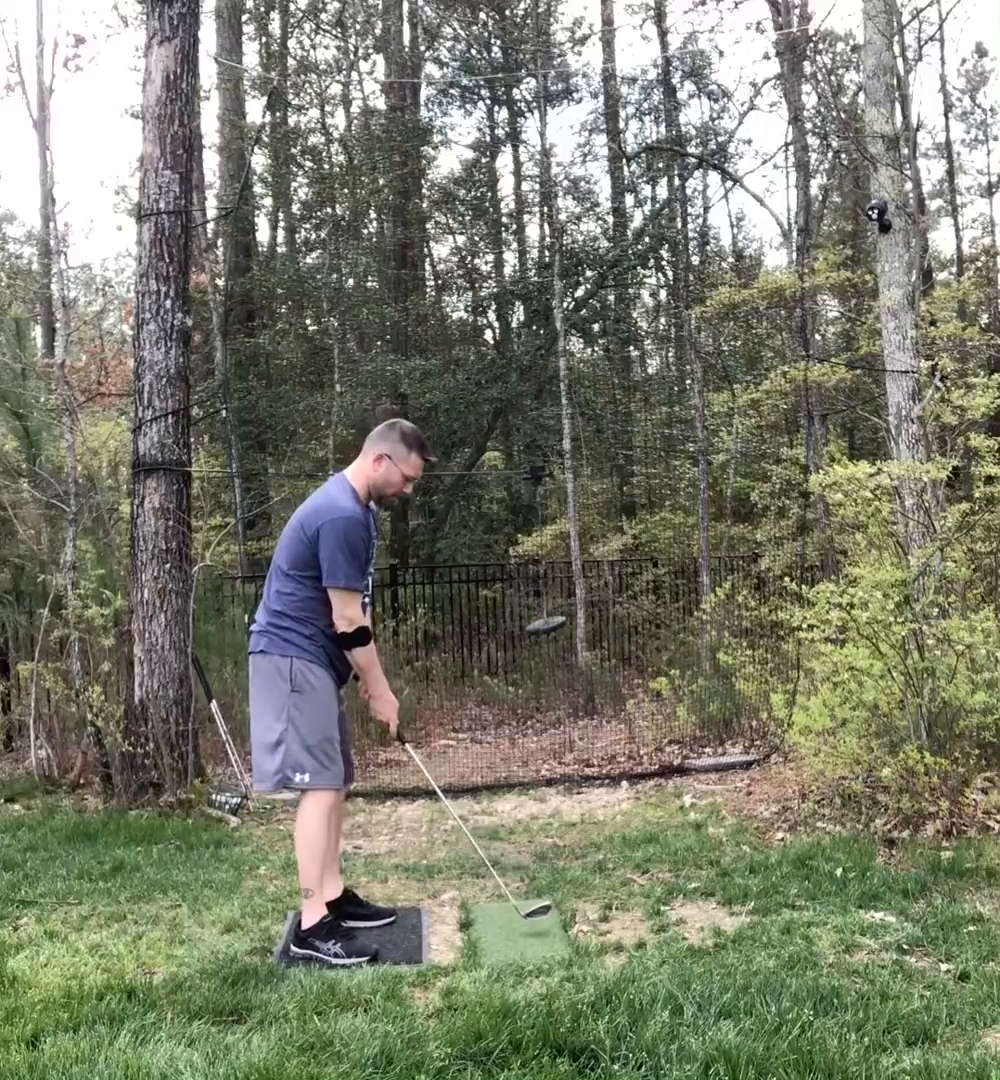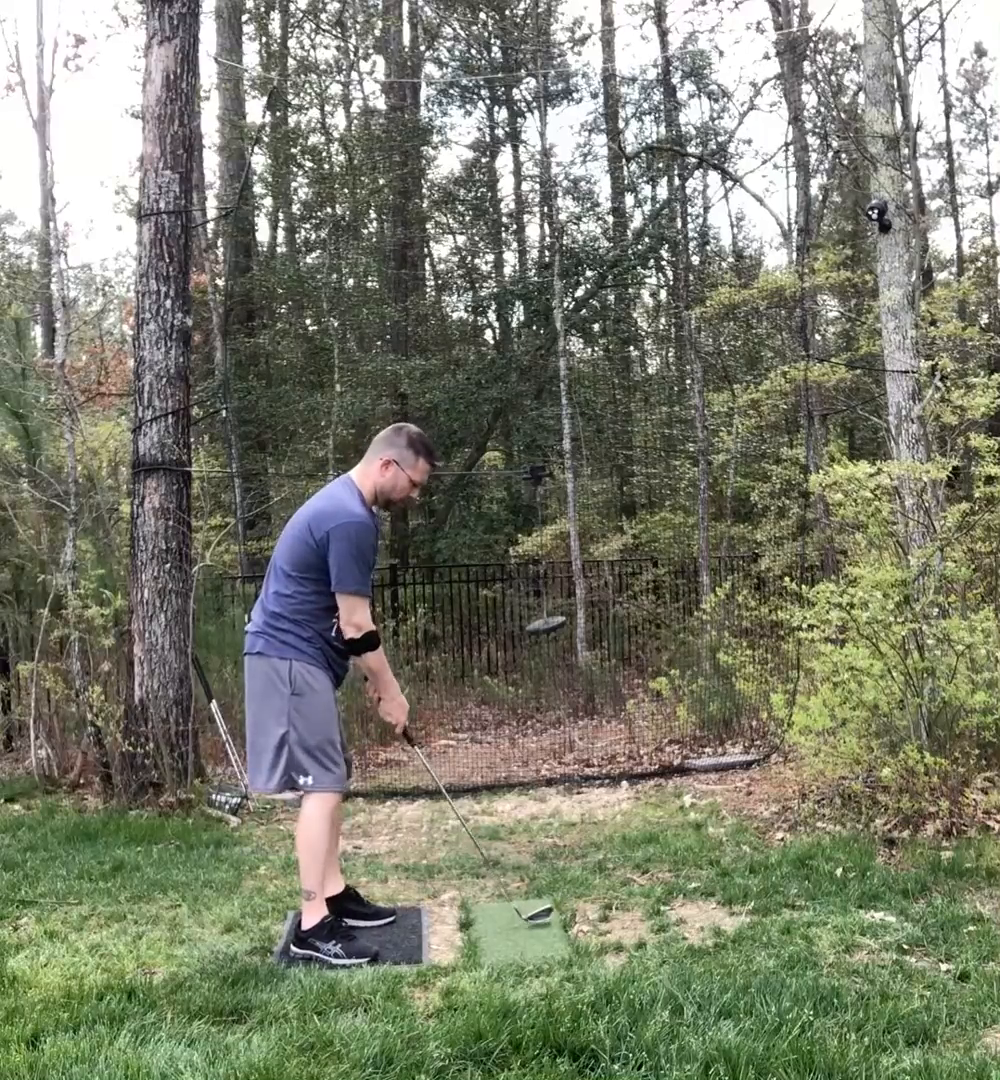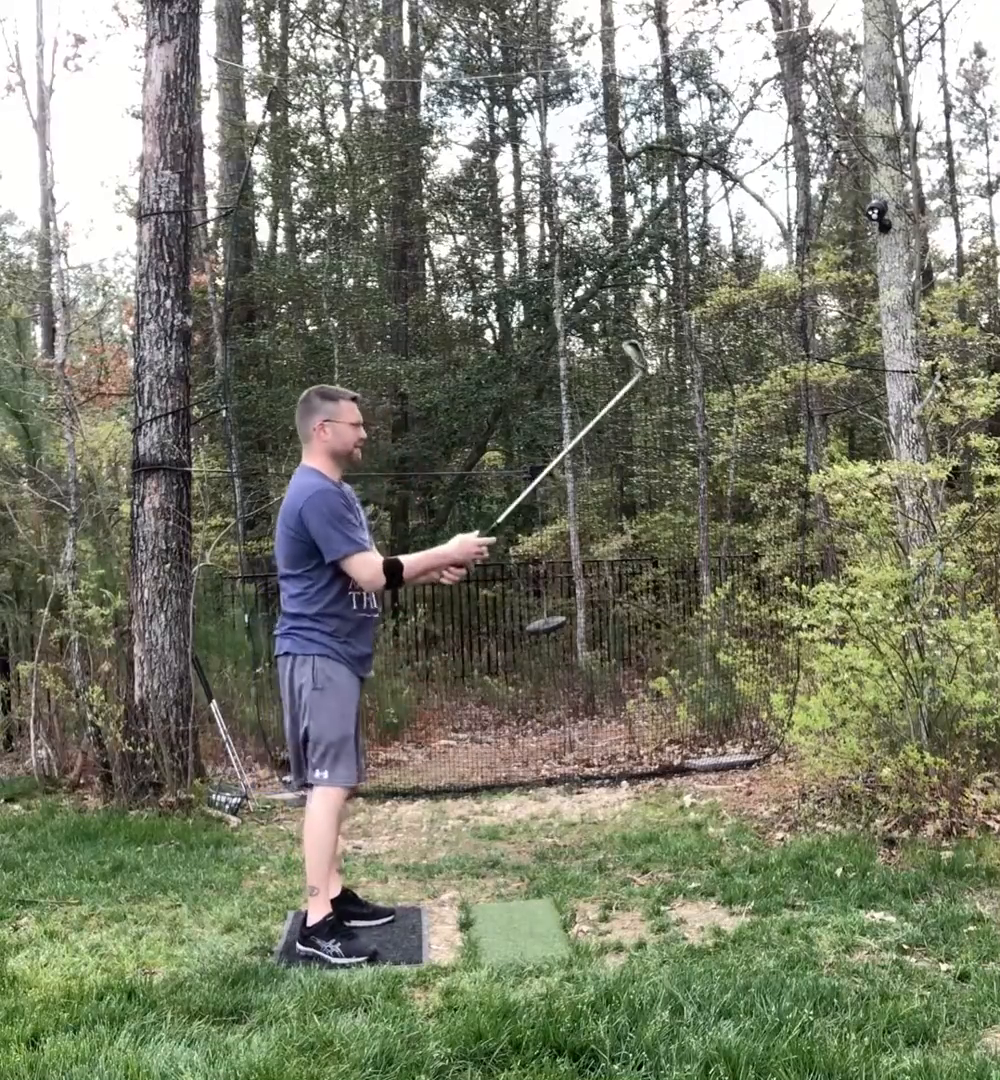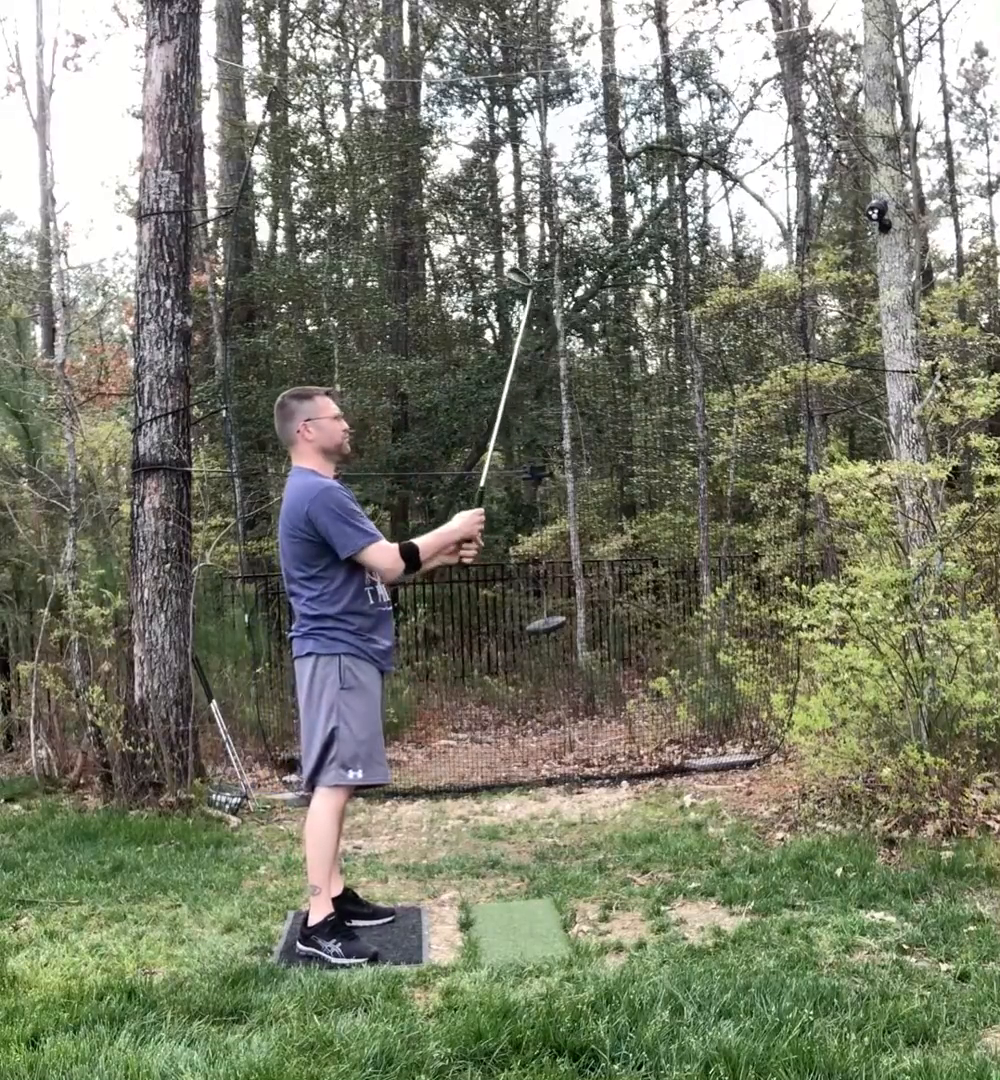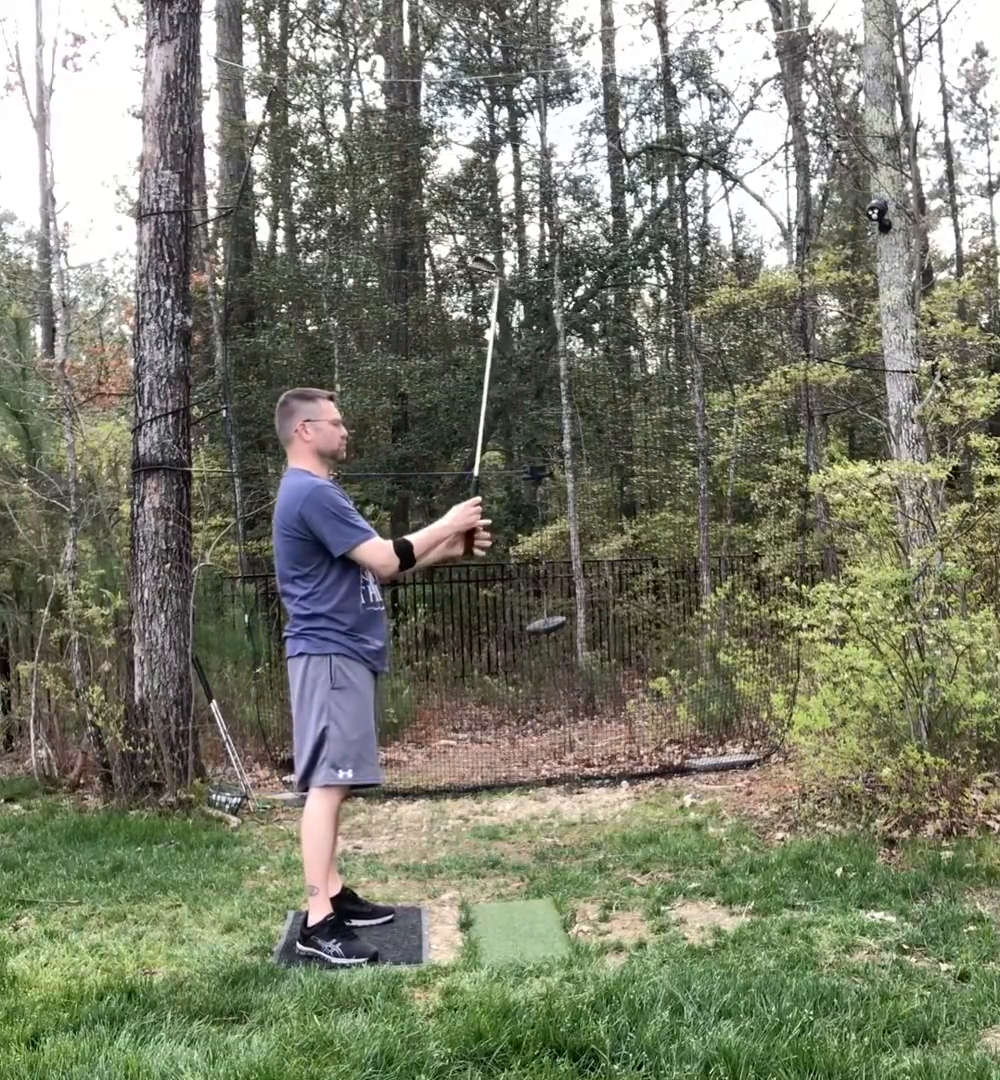
dt=0.7s
person 1, frame 1
left shoulder: (354, 507)
right shoulder: (342, 516)
left elbow: (355, 609)
right elbow: (347, 618)
left wrist: (369, 680)
right wrist: (379, 690)
left hip: (314, 660)
right hip: (294, 659)
left knee: (334, 782)
right knee: (319, 785)
left ankle: (333, 896)
right ankle: (313, 925)
person 1, frame 2
left shoulder: (348, 502)
right shoulder: (351, 520)
left elbow: (351, 616)
right elbow: (355, 624)
left wrist: (376, 678)
right wrist: (390, 691)
left hip: (303, 657)
right hip: (291, 659)
left knee: (331, 781)
right knee: (321, 786)
left ankle: (334, 892)
right ankle: (314, 925)
person 1, frame 3
left shoulder: (337, 491)
right shoulder: (316, 495)
left elbow: (368, 568)
right elbow: (371, 575)
left wrist: (432, 570)
right wrist: (445, 553)
left hip: (336, 655)
right hip: (318, 656)
left knee: (334, 782)
right knee: (328, 783)
left ankle: (333, 894)
right ankle: (316, 922)
person 1, frame 4
left shoulder: (320, 491)
right shoulder: (319, 494)
left elbow: (376, 567)
right elbow: (389, 564)
left wrist: (446, 552)
right wrist: (451, 530)
left hip: (347, 653)
right hip: (337, 654)
left knee: (337, 782)
right knee: (333, 782)
left ankle: (335, 894)
right ankle: (318, 921)
person 1, frame 5
left shoulder: (318, 491)
right shoulder: (311, 493)
left elbow: (378, 565)
right elbow: (384, 559)
left wrist: (451, 547)
right wrist: (445, 524)
left hip: (344, 654)
right hip: (329, 655)
left knee: (334, 781)
right knee: (326, 782)
left ankle: (334, 894)
right ankle: (318, 922)
